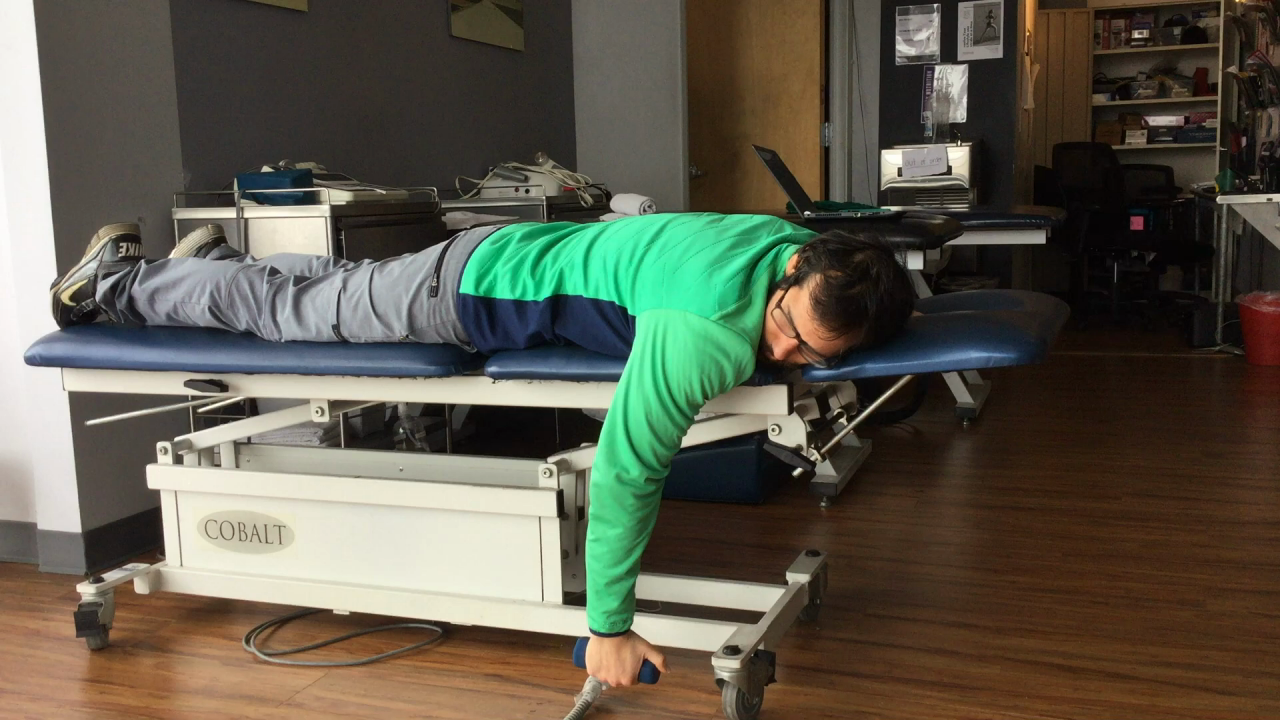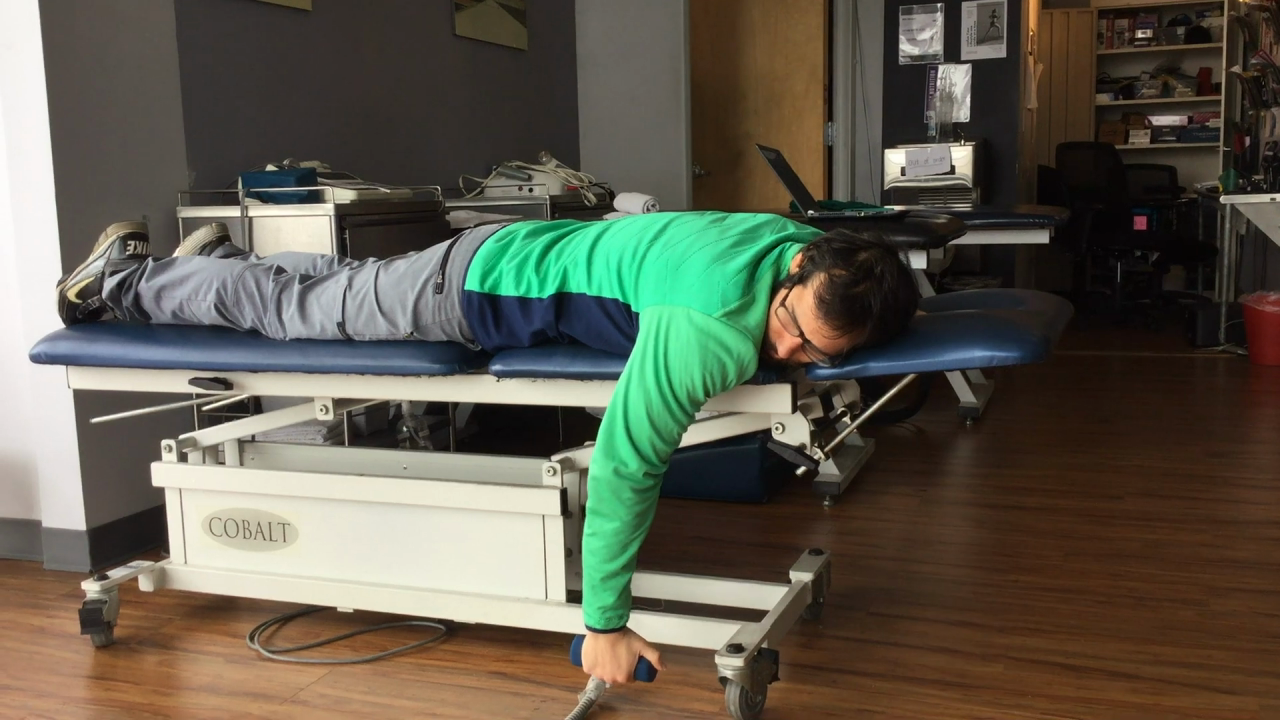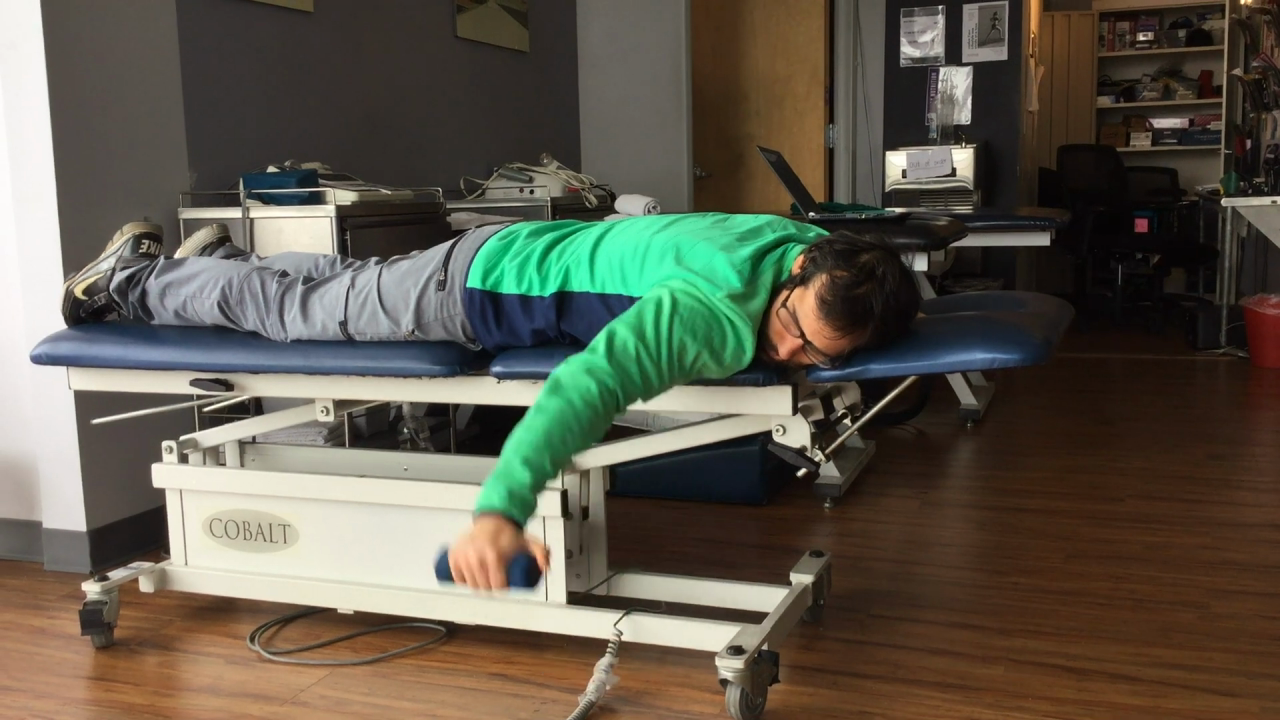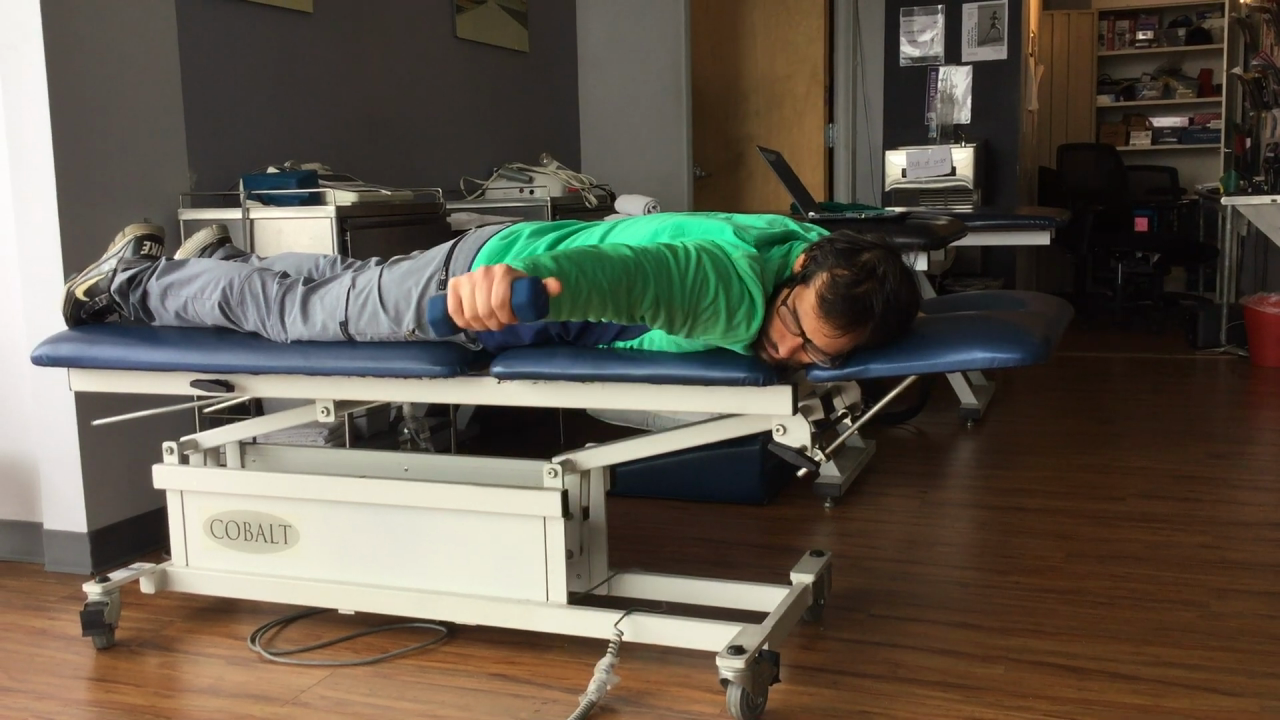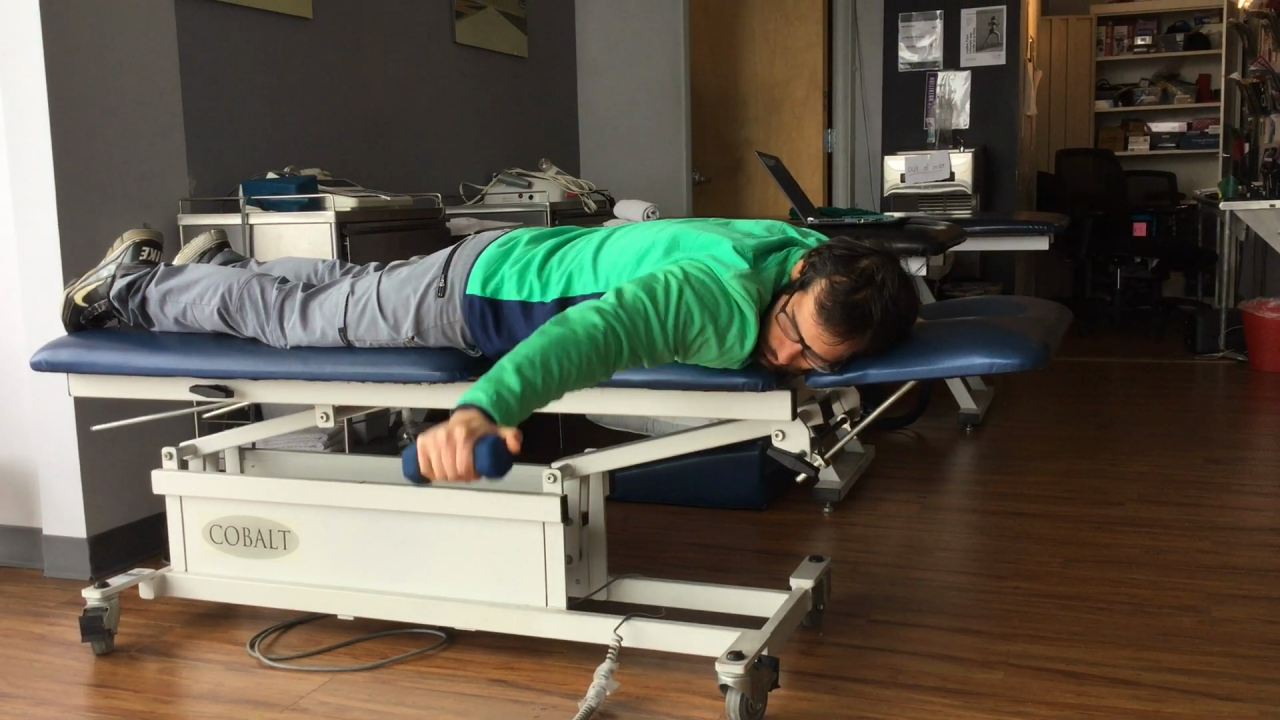
dt=0.5s
person 1, frame 1
left shoulder: (807, 241)
right shoulder: (708, 327)
right elbow: (624, 463)
right wrist: (608, 624)
left hip: (525, 251)
right hip: (481, 292)
left knee: (328, 284)
right knee: (279, 308)
left ankle: (216, 256)
right ankle: (116, 279)
person 1, frame 2
left shoulder: (809, 236)
right shoulder: (713, 326)
right elbow: (622, 460)
left wrist: (820, 353)
right wrist: (603, 622)
left hip: (532, 247)
right hip: (489, 289)
left knee: (344, 280)
right knee: (287, 307)
left ankle: (222, 253)
right ankle: (125, 278)
person 1, frame 3
left shoulder: (816, 237)
right shoulder: (719, 312)
right elbow: (594, 381)
right wrist: (499, 506)
left hip: (532, 256)
right hip: (496, 285)
left knee: (335, 292)
right knee: (302, 311)
left ankle: (218, 258)
right ankle: (137, 284)
person 1, frame 4
left shoulder: (809, 242)
right shoulder: (731, 284)
right elbow: (612, 270)
right wrist: (516, 280)
left hip: (523, 252)
right hip: (500, 267)
left knee: (335, 290)
right knee: (289, 311)
left ankle: (222, 256)
right ankle: (136, 282)
person 1, frame 5
left shoulder: (806, 246)
right shoulder: (724, 301)
right elbow: (592, 331)
left wrist: (831, 356)
right wrist: (479, 409)
left hip: (527, 261)
right hip: (486, 296)
left knee: (323, 296)
right knee: (288, 313)
left ankle: (218, 259)
right ankle: (134, 288)
